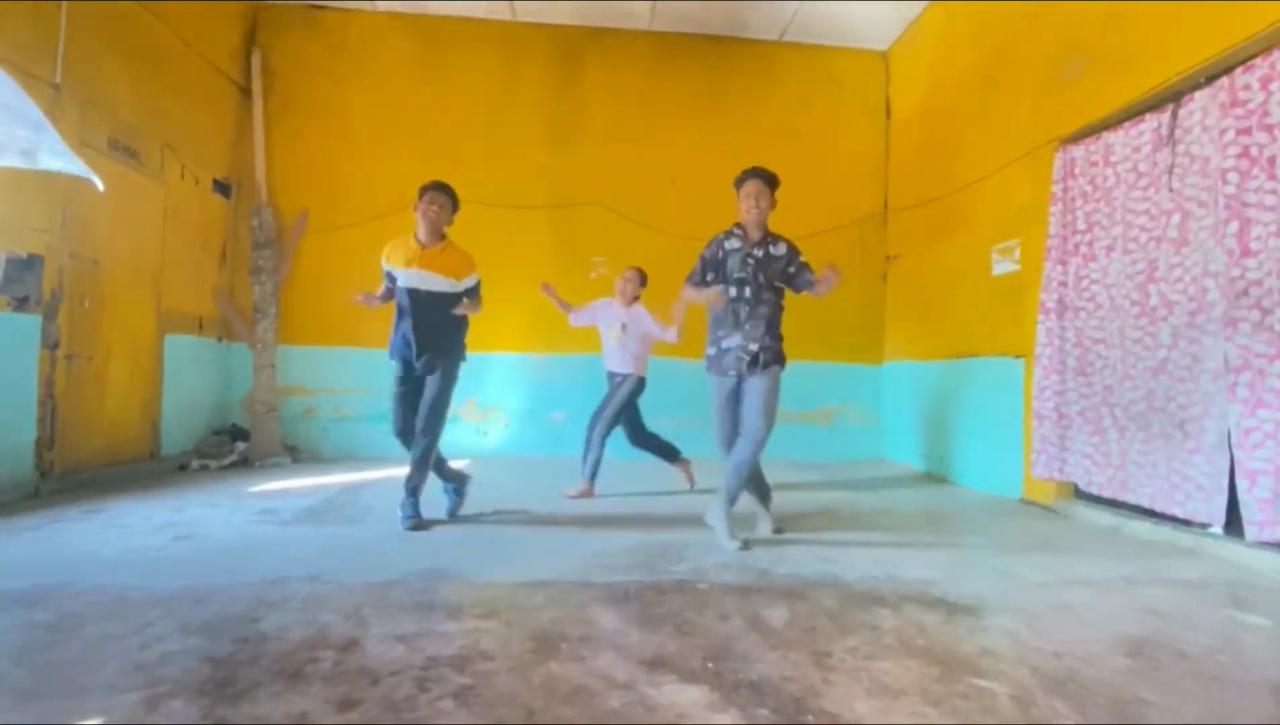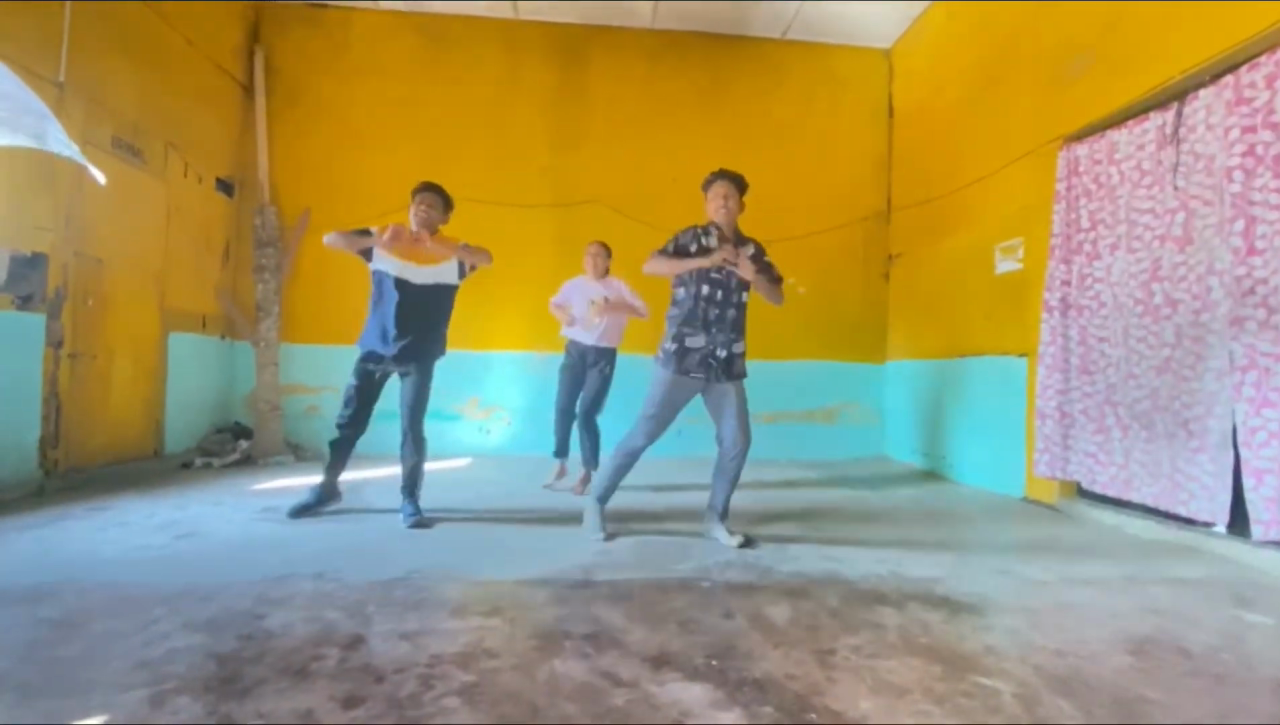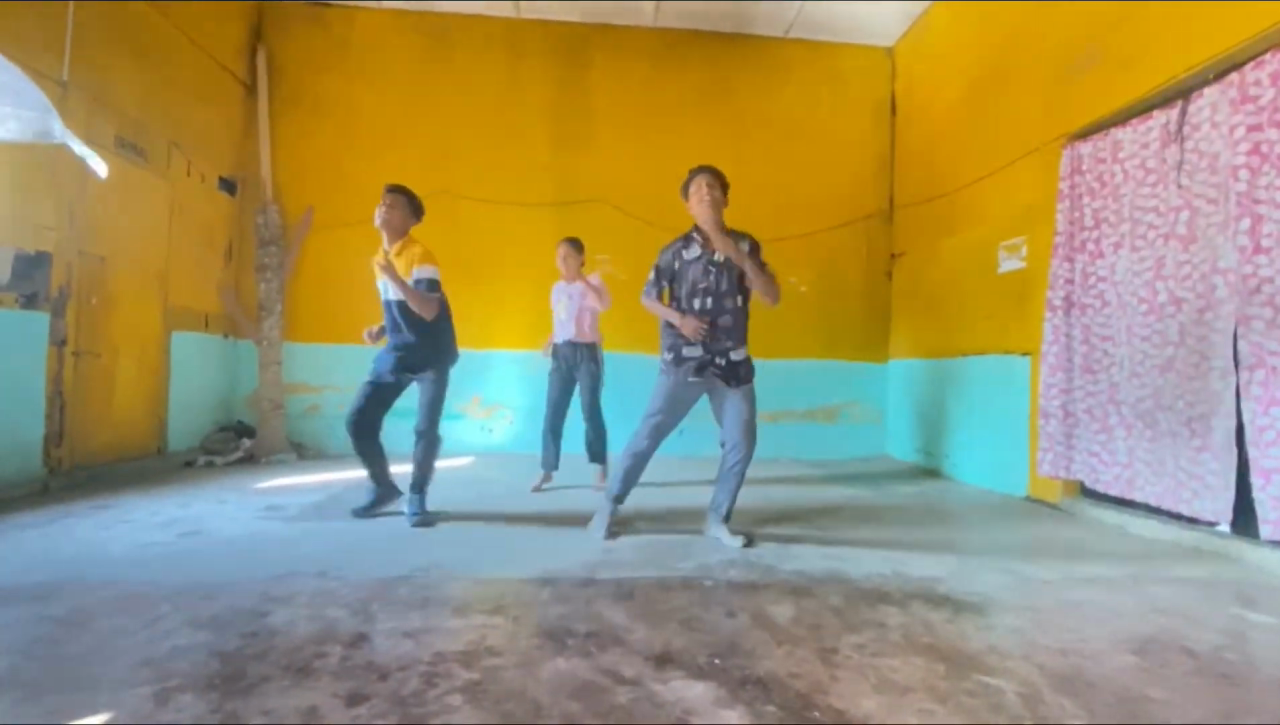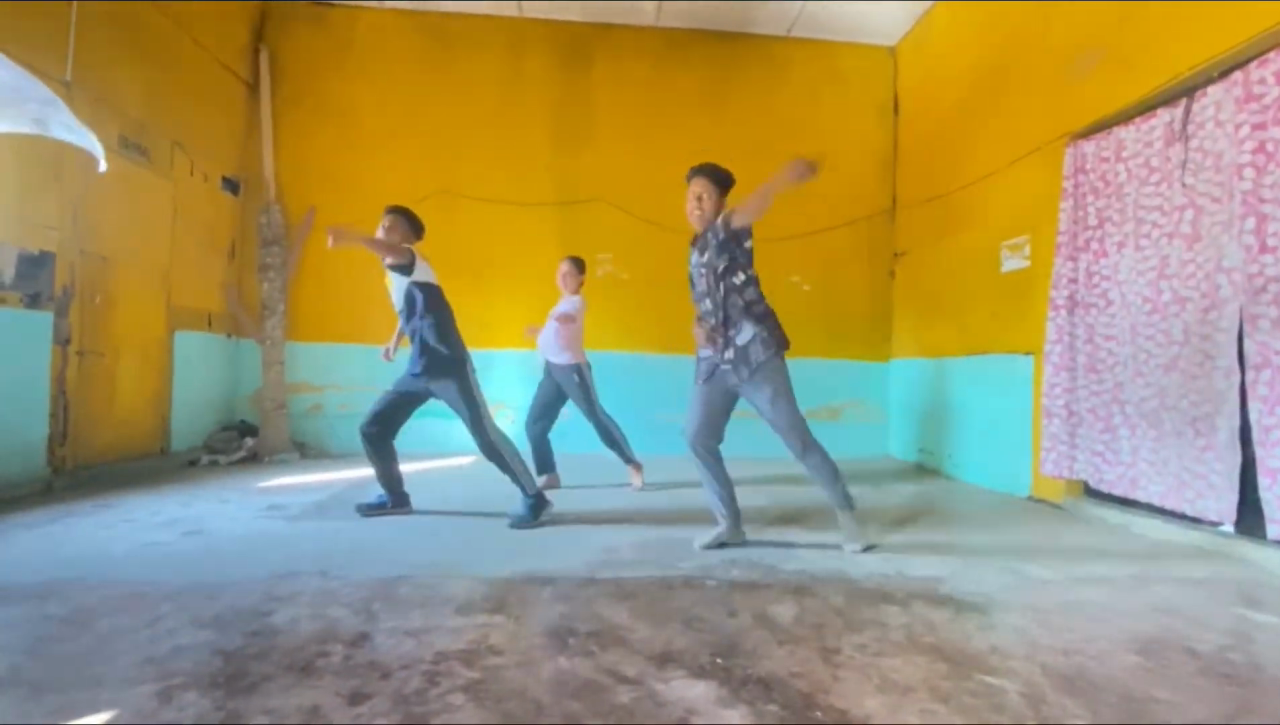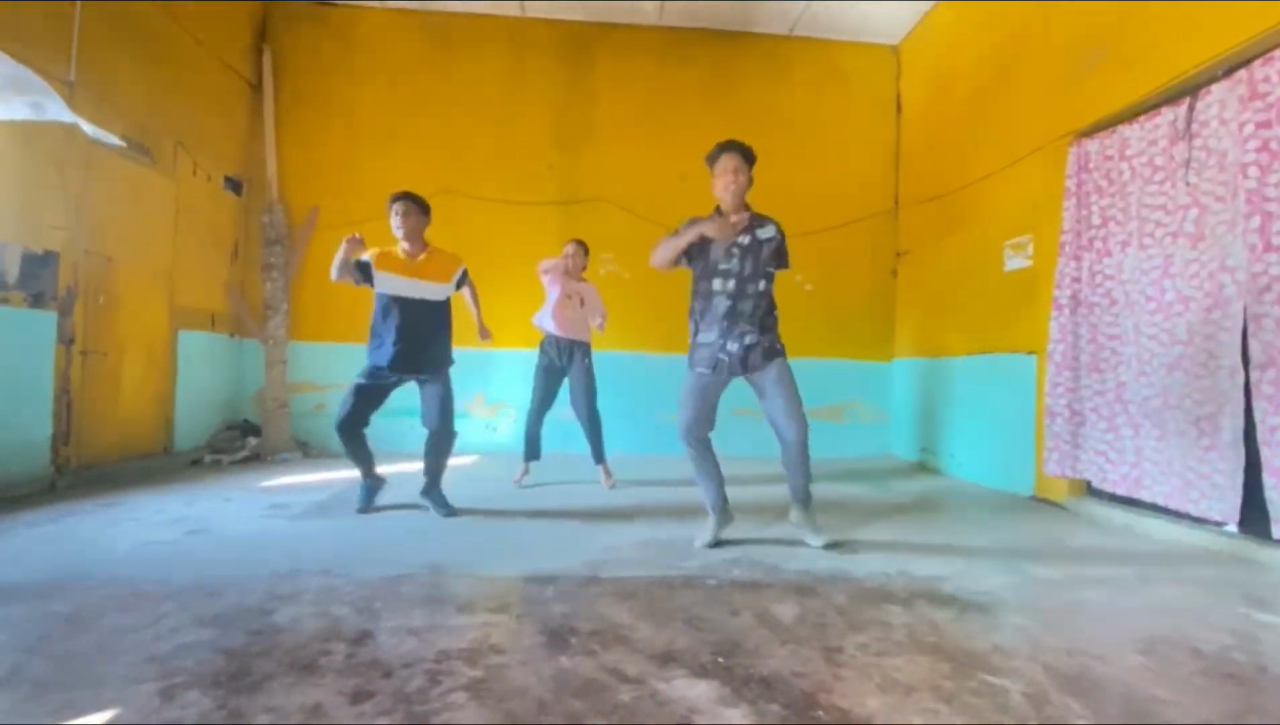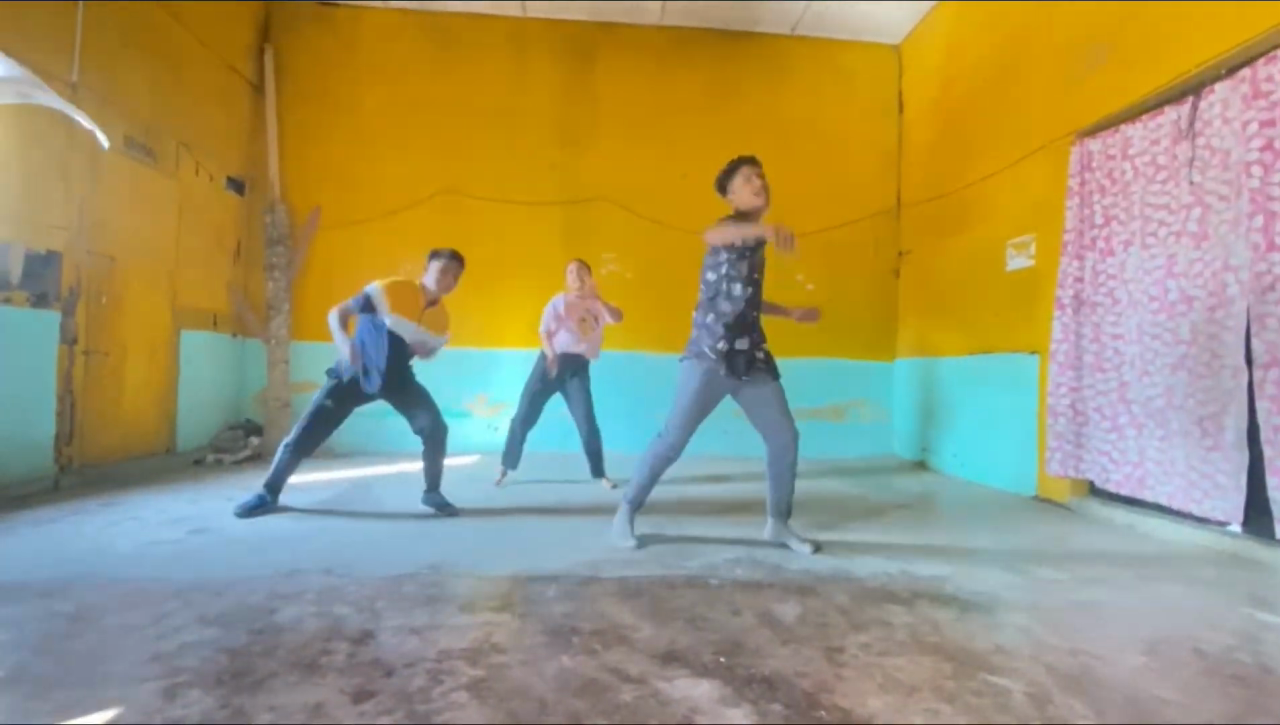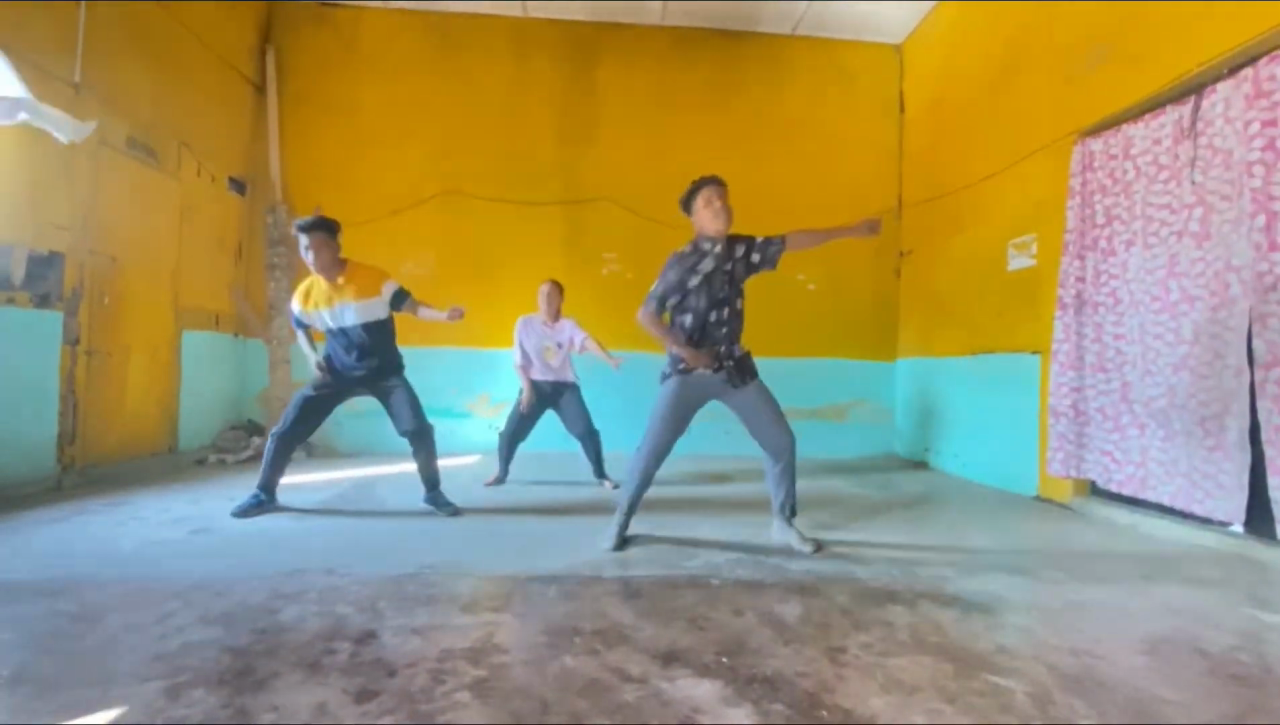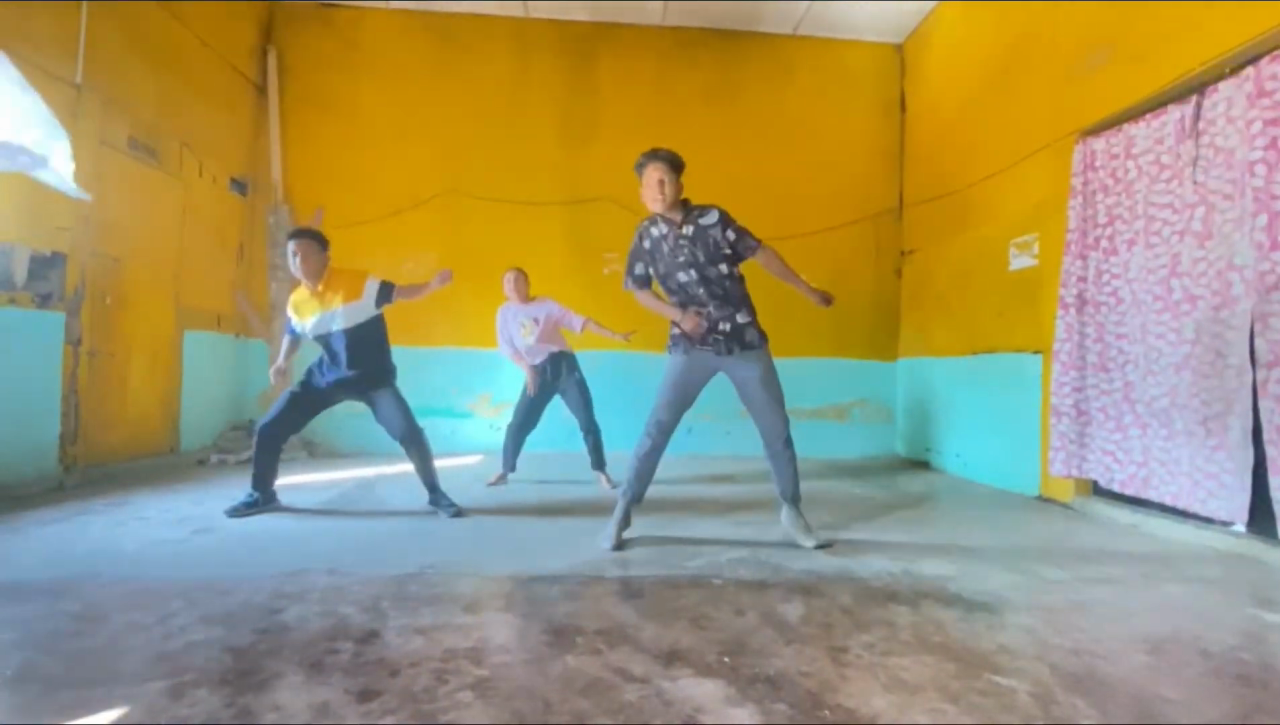
dt=0.3s
person 1, frame 1
left shoulder: (783, 250)
right shoulder: (720, 246)
left elbow: (811, 288)
right elbow: (688, 290)
left wrist: (829, 282)
right wrist: (706, 294)
left hip: (764, 355)
right hip: (725, 353)
left knee: (755, 433)
right knee: (727, 436)
left ankle: (721, 510)
right ankle: (761, 500)
person 1, frame 2
left shoulder: (753, 251)
right shoulder: (693, 238)
left elbow: (778, 297)
right elbow: (651, 266)
left wrist: (752, 275)
right wrist: (705, 262)
left hip: (727, 361)
right hip: (684, 355)
left knee: (735, 442)
right knee: (645, 431)
left ankle: (716, 519)
right ankle: (598, 500)
person 1, frame 3
left shoulder: (745, 246)
right shoulder: (676, 251)
left elbow: (772, 297)
right elbow: (648, 297)
left wrist: (736, 256)
right wrist: (677, 318)
left hip: (732, 363)
right hip: (684, 362)
left knee: (741, 445)
right knee: (648, 434)
left ankle: (718, 519)
right ankle: (610, 504)
person 1, frame 4
left shoulder: (723, 234)
right shoulder: (696, 252)
left elbow: (747, 210)
left wrist: (785, 176)
right wrist: (701, 327)
left hip: (755, 352)
right hip: (716, 359)
left knee: (797, 438)
right knee: (699, 438)
left ankle: (845, 511)
right ankle: (729, 523)
person 1, frame 5
left shoulder: (769, 231)
right shoulder: (700, 230)
right elbow: (658, 261)
left wrist: (761, 324)
right wrist: (697, 229)
left hip: (761, 347)
right hip: (711, 348)
left knee: (793, 427)
right knee: (692, 430)
left ankle: (801, 509)
right ankle: (718, 511)
person 1, frame 6
left shoulder: (752, 237)
right shoulder: (739, 229)
right elbow: (719, 235)
left wrist: (789, 312)
right wrist: (765, 230)
left hip: (752, 356)
right hip: (711, 356)
left knee: (785, 439)
right knee: (672, 440)
left ankle: (778, 523)
right ankle: (627, 513)
person 1, frame 7
left shoulder: (739, 249)
right shoulder: (684, 262)
left elbow: (791, 242)
right elbow: (645, 314)
left wrist: (851, 230)
right wrist: (682, 351)
left hip: (734, 368)
right hip: (688, 371)
left knee: (782, 441)
right knee: (654, 446)
left ankle: (783, 523)
right ankle: (622, 518)
person 1, frame 8
left shoulder: (713, 218)
right shoulder: (647, 236)
left elbow: (757, 251)
right elbow: (638, 288)
left wrist: (807, 290)
right wrist: (677, 315)
left hip: (744, 339)
right hip: (692, 345)
left knee: (776, 427)
right knee: (658, 426)
left ankle: (791, 511)
right ankle: (623, 510)
person 2, frame 1
left shoulder: (461, 260)
right shoulder: (394, 250)
left elbow: (475, 302)
left wrist: (468, 307)
right wrist: (374, 299)
left hip: (444, 356)
right hip: (406, 353)
left knee: (427, 426)
right knee: (403, 427)
left ankle: (411, 500)
right ankle: (453, 479)
person 2, frame 2
left shoulder: (450, 249)
right shoulder: (384, 238)
left elbow: (485, 259)
right elbow: (331, 240)
left wrist: (438, 245)
right wrist: (373, 241)
left hip: (417, 353)
right hip: (376, 345)
left knee: (412, 424)
right knee: (350, 418)
left ankle: (409, 500)
right ankle: (326, 489)
person 2, frame 3
left shoulder: (420, 257)
right shoulder: (381, 259)
left elbow: (428, 311)
left wrist: (396, 280)
right wrist: (381, 328)
left hip: (434, 358)
right hip: (396, 356)
left knee: (426, 427)
right knee: (359, 419)
left ankle: (417, 497)
right ankle: (383, 487)
person 2, frame 4
left shoulder: (411, 259)
right shoulder: (398, 272)
left elbow: (392, 250)
left wrist: (352, 237)
right wrist: (394, 341)
left hip: (447, 365)
right hip: (418, 371)
left knee: (483, 431)
right knee: (372, 428)
left ankle: (533, 497)
right ankle: (394, 496)
person 2, frame 5
left shoulder: (449, 263)
right shoulder: (378, 260)
left elbow: (467, 286)
right elbow: (337, 275)
left wrist: (479, 321)
right wrist: (346, 250)
left hip: (431, 361)
right hip: (385, 359)
left knee: (441, 426)
right knee: (346, 422)
left ankle: (432, 487)
right ankle: (370, 480)
person 2, frame 6
left shoulder: (438, 316)
right shoulder: (389, 291)
right elbow: (337, 314)
left wrist: (425, 347)
right wrist: (346, 342)
left hip: (397, 380)
right hip: (355, 376)
left knee: (435, 428)
right knee: (302, 437)
left ankle: (432, 492)
right ankle: (268, 493)
person 2, frame 7
left shoulder: (375, 280)
right shoulder: (304, 294)
left elbow: (412, 308)
right elbow: (301, 330)
left wrist: (443, 315)
right wrist: (312, 354)
left hip: (383, 371)
right hip: (338, 371)
left knee: (418, 428)
right knee: (285, 431)
left ankle: (433, 491)
right ankle: (265, 493)
person 2, frame 8
left shoulder: (357, 282)
right shoulder: (296, 303)
left elbow: (399, 294)
right elbow: (292, 335)
left wrist: (431, 285)
right wrist: (282, 362)
left hip: (373, 380)
right hip: (326, 379)
left knee: (408, 432)
right knee: (268, 428)
left ankle: (435, 492)
right ankle: (263, 493)
person 3, frame 1
left shoulder: (640, 315)
right shoulder: (604, 306)
left elbow: (670, 335)
right elbow: (573, 315)
left wrist: (677, 318)
right wrist: (552, 295)
left hip: (630, 379)
right hip: (614, 377)
left knee: (597, 426)
right knee: (637, 434)
left ankle: (588, 484)
right ankle: (681, 462)
person 3, frame 2
left shoulder: (617, 286)
right shoulder: (575, 284)
left elbow: (643, 312)
right elbow: (554, 304)
left wrist: (618, 306)
right wrist: (562, 316)
left hip: (604, 355)
right hip: (577, 351)
left knee: (587, 413)
right knee: (563, 407)
left ankle: (587, 471)
right ankle: (561, 462)
person 3, frame 3
left shoulder: (592, 282)
right shoulder: (557, 287)
left elbow: (603, 304)
left wrist: (583, 280)
right wrist: (550, 340)
left hip: (586, 352)
right hip: (561, 353)
left knee: (591, 409)
right knee: (553, 413)
left ankle: (601, 467)
right ankle: (547, 470)
person 3, frame 4
left shoulder: (575, 302)
right shoulder: (561, 301)
left elbow: (566, 318)
left wrist: (559, 316)
right wrist: (539, 333)
left hip: (573, 368)
right hip: (553, 369)
left knee: (597, 417)
right knee: (534, 424)
left ankle: (633, 464)
right ankle: (550, 475)
person 3, frame 5
left shoulder: (590, 290)
right shoulder: (553, 277)
left elbow: (600, 321)
right elbow: (543, 267)
left wrist: (600, 322)
left hip: (579, 350)
right hip: (552, 347)
left knee: (586, 409)
right knee: (537, 408)
left ankle: (601, 465)
right ankle: (528, 463)
person 3, frame 6
left shoulder: (597, 302)
right shoulder: (558, 301)
left elbow: (617, 318)
right elbow: (544, 331)
left wrist: (595, 296)
right wrist: (551, 353)
left hip: (578, 367)
right hip: (552, 363)
left knee: (587, 424)
right knee: (523, 417)
left ankle: (599, 473)
right ankle: (506, 467)
person 3, frame 7
left shoulder: (567, 325)
right shoulder: (524, 323)
left elbow: (587, 341)
right elbow: (519, 361)
left wrist: (609, 358)
right wrist: (526, 388)
left hip: (565, 387)
right hip: (536, 386)
left knee: (586, 431)
right knee: (509, 433)
left ankle: (601, 475)
right ankle: (501, 473)
person 3, frame 8
left shoulder: (546, 305)
right shoulder: (504, 313)
left elbow: (581, 322)
right elbow: (507, 347)
left wrist: (615, 336)
right wrist: (527, 370)
left hip: (563, 366)
right hip: (536, 373)
left knee: (587, 421)
right knee: (518, 425)
left ankle: (600, 471)
right ankle: (504, 471)
